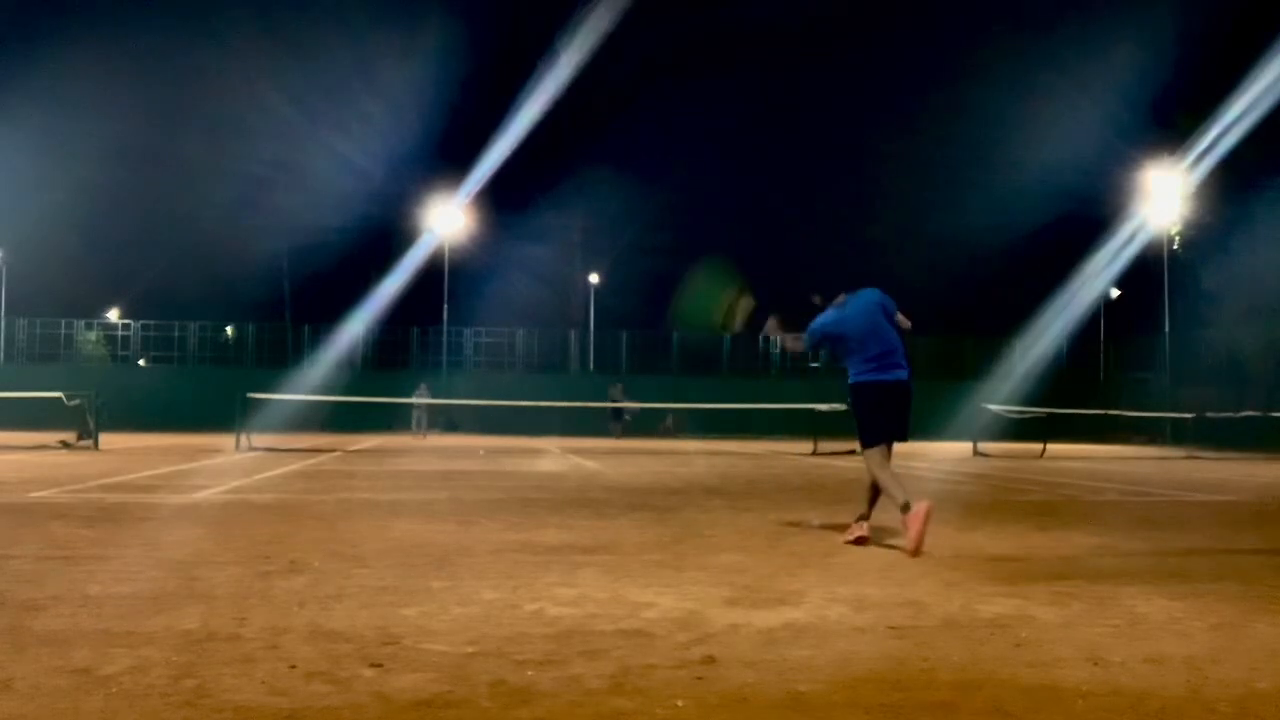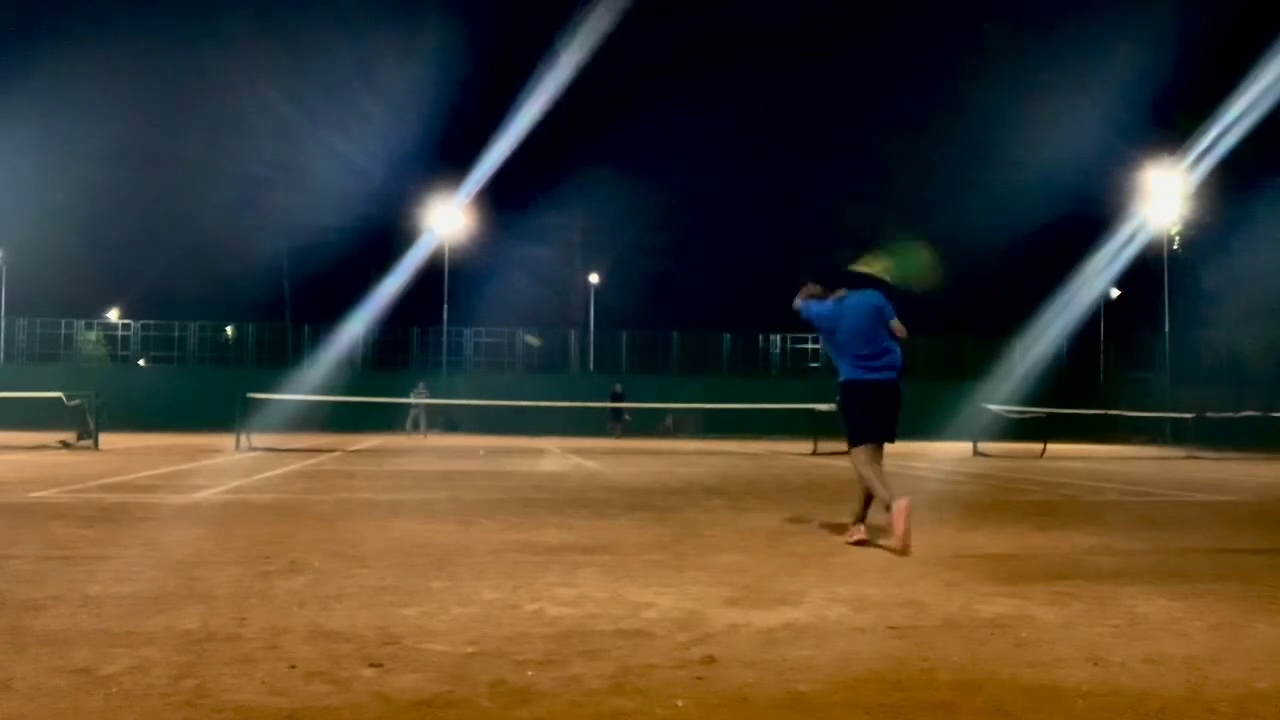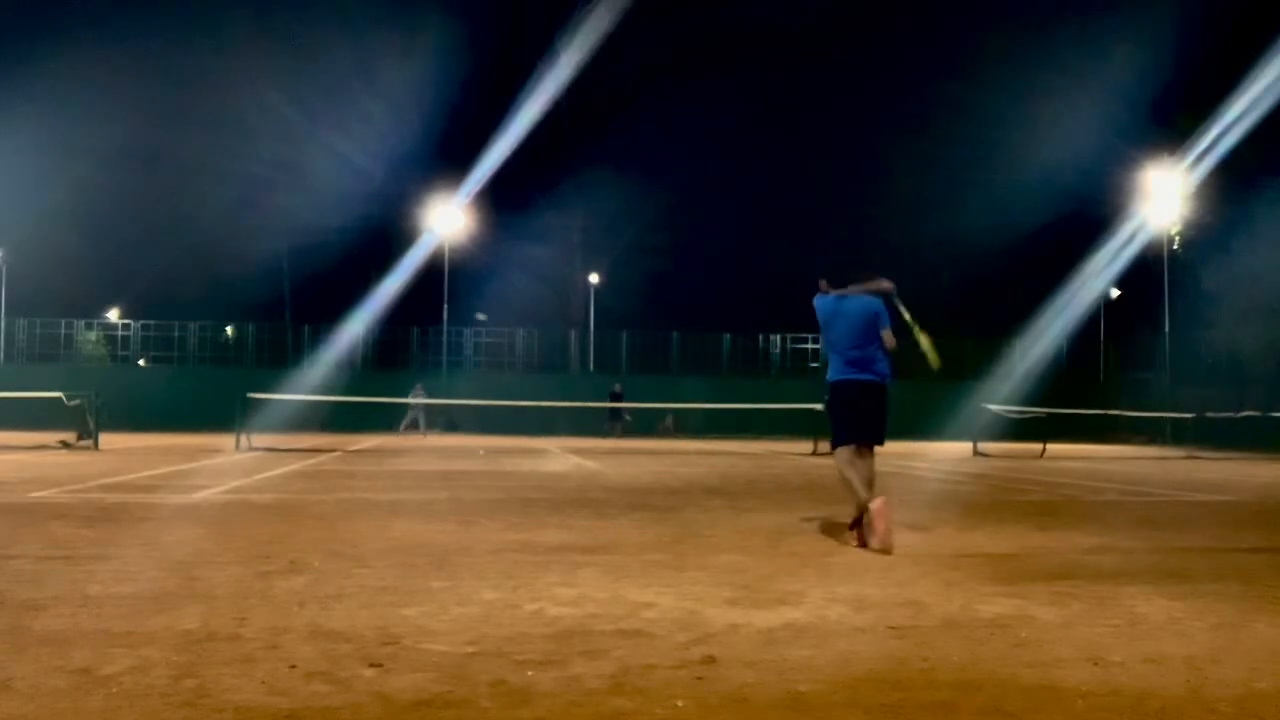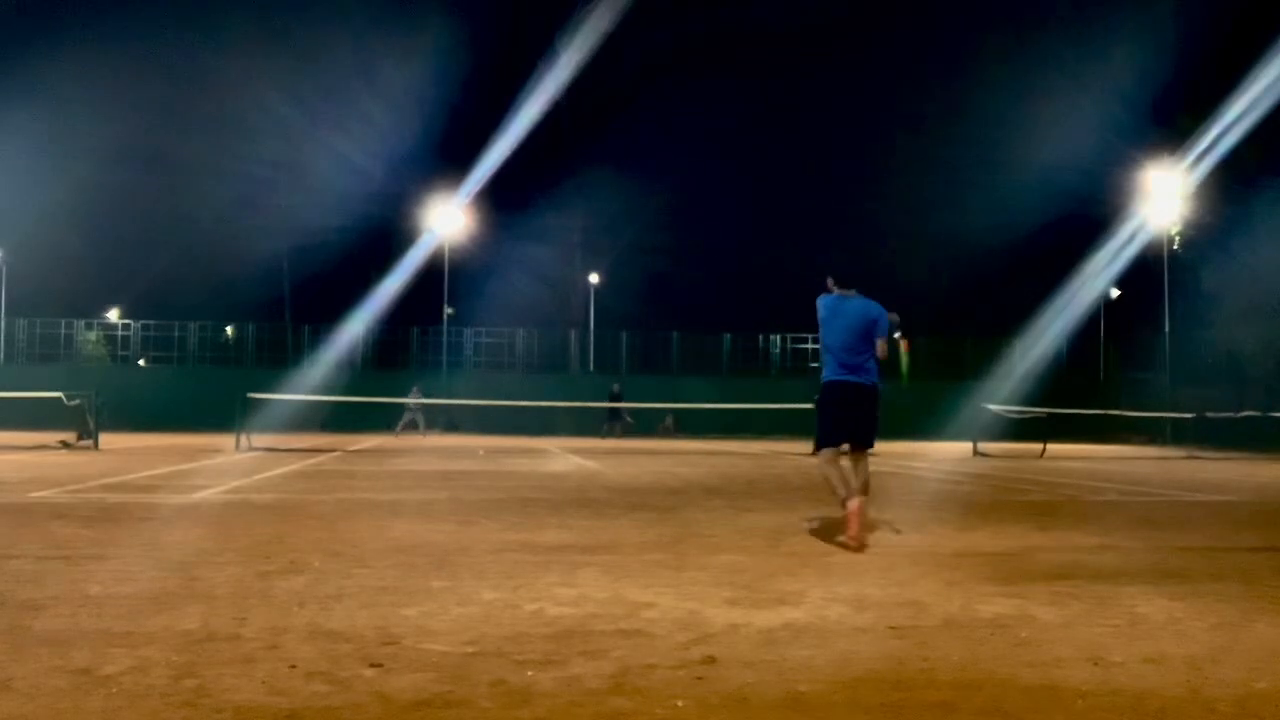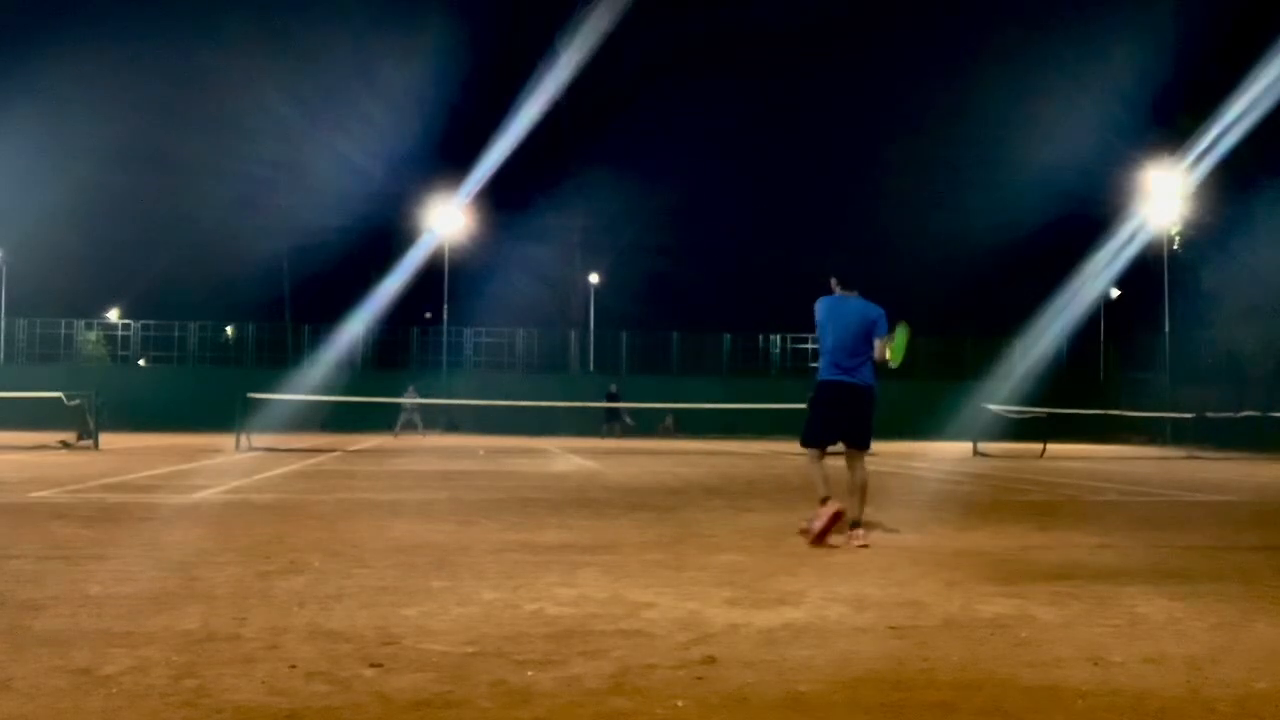
dt=0.1s
person 1, frame 1
left shoulder: (825, 324)
right shoulder: (873, 296)
left elbow: (799, 345)
right elbow: (905, 325)
left hip: (866, 388)
right hip: (899, 384)
left knee: (875, 460)
right knee: (881, 456)
left ankle: (909, 509)
right ankle: (862, 522)
person 1, frame 2
left shoulder: (819, 311)
right shoulder: (873, 297)
left elbow: (797, 303)
right elbow: (900, 333)
left wrist: (809, 290)
left hip: (855, 387)
right hip: (888, 383)
left knee: (861, 457)
right knee: (873, 455)
left ankle: (893, 505)
right ankle: (859, 522)
person 1, frame 3
left shoulder: (823, 304)
right shoulder: (873, 304)
right elbow: (890, 345)
left wrist: (870, 286)
left hip: (843, 387)
right hip: (875, 386)
left knee: (843, 457)
right knee: (864, 454)
left ankle: (873, 504)
right ankle: (860, 525)
person 1, frame 4
left shoulder: (824, 302)
right shoulder: (875, 310)
right elbow: (882, 353)
left hip: (834, 387)
right hip: (866, 389)
left knee: (827, 456)
right knee: (859, 457)
left ankle: (849, 502)
right ankle: (856, 528)
person 1, frame 5
left shoulder: (822, 305)
right shoulder: (875, 313)
right elbow: (879, 356)
left hip: (829, 387)
right hip: (862, 390)
left knee: (813, 454)
right knee: (856, 458)
left ankle: (827, 504)
right ankle: (856, 528)
